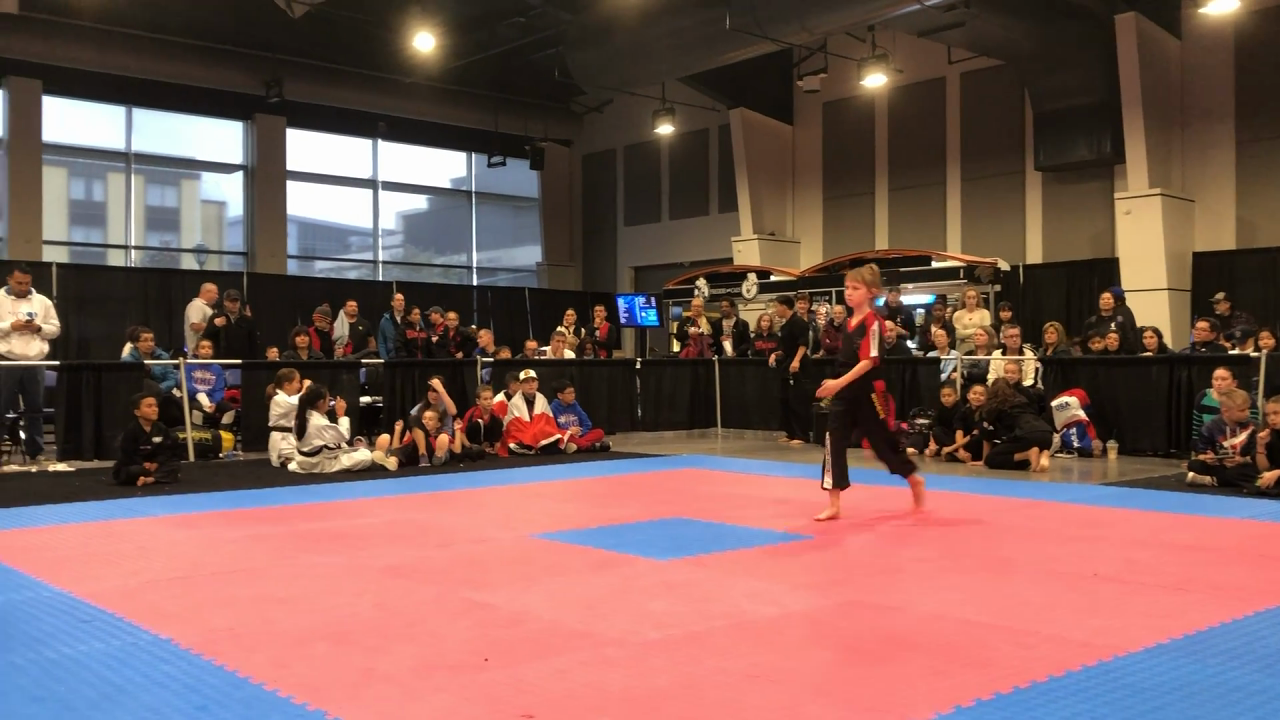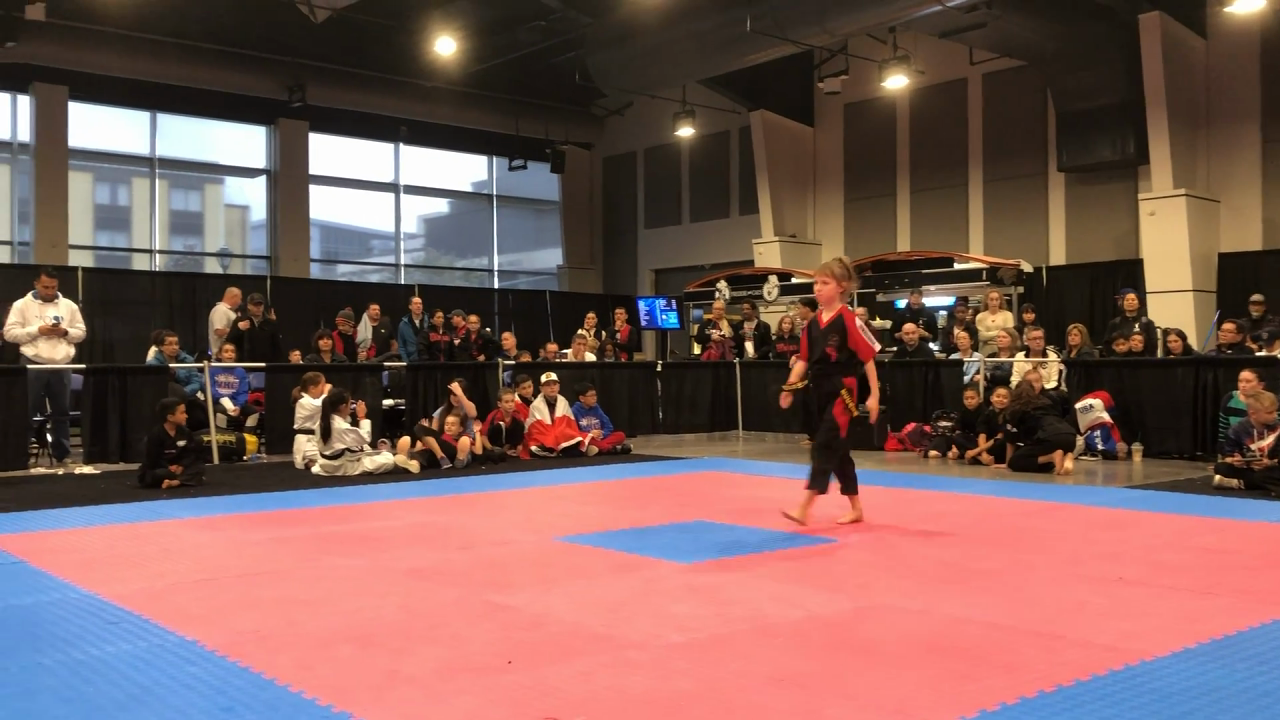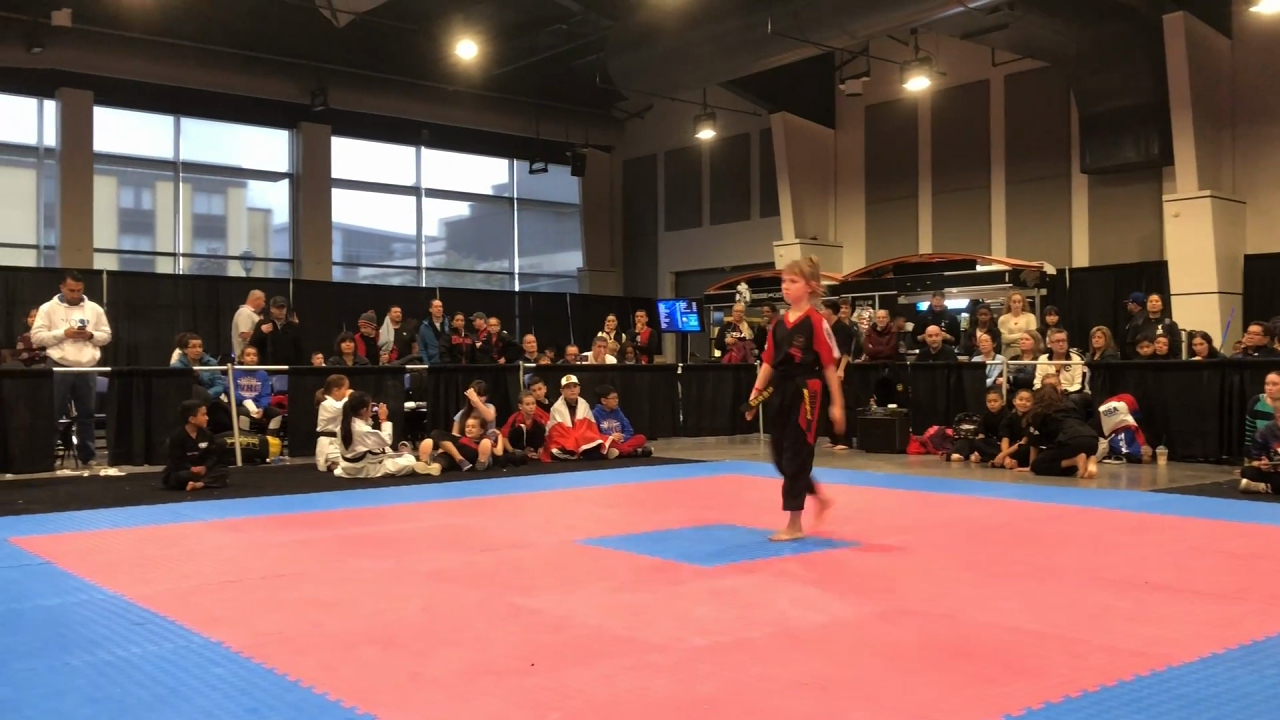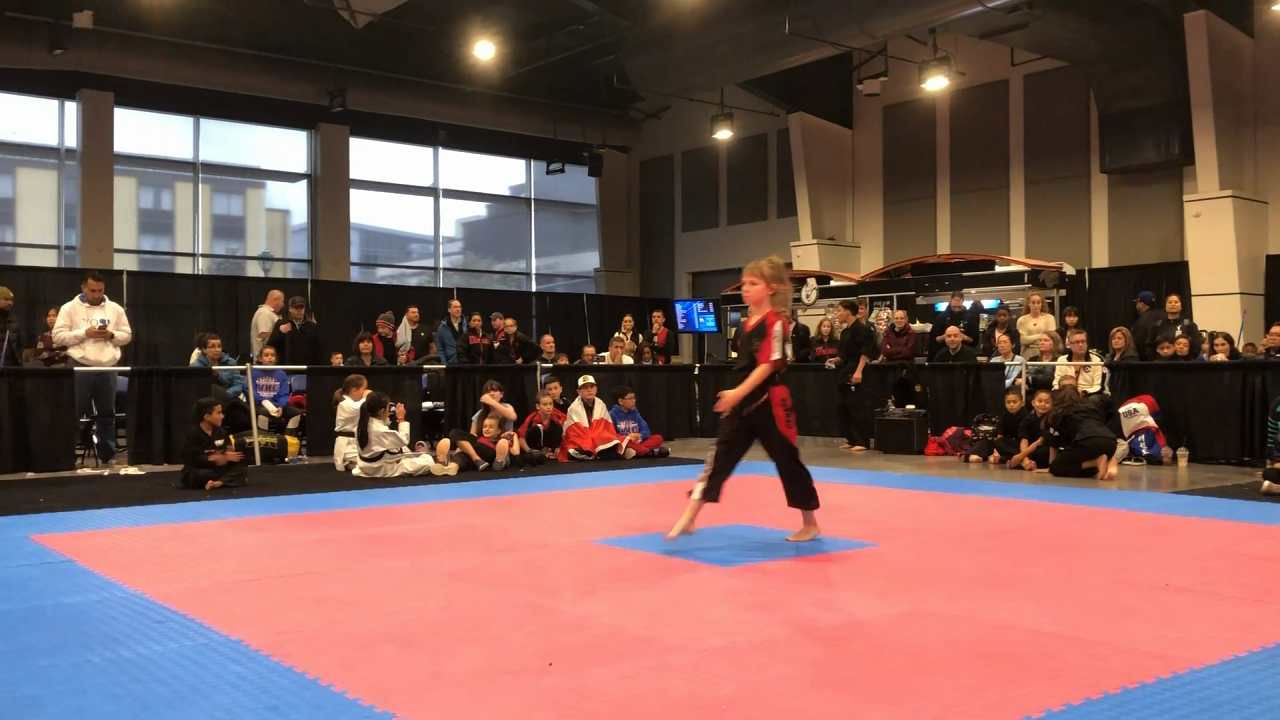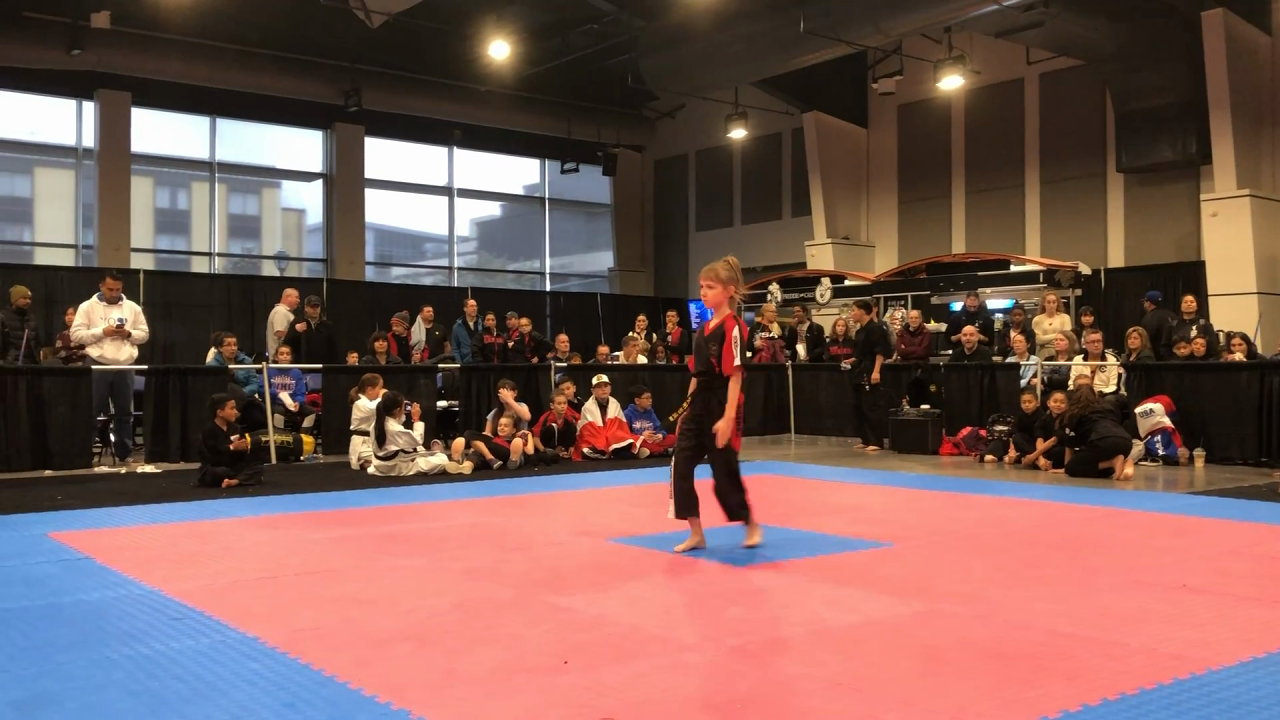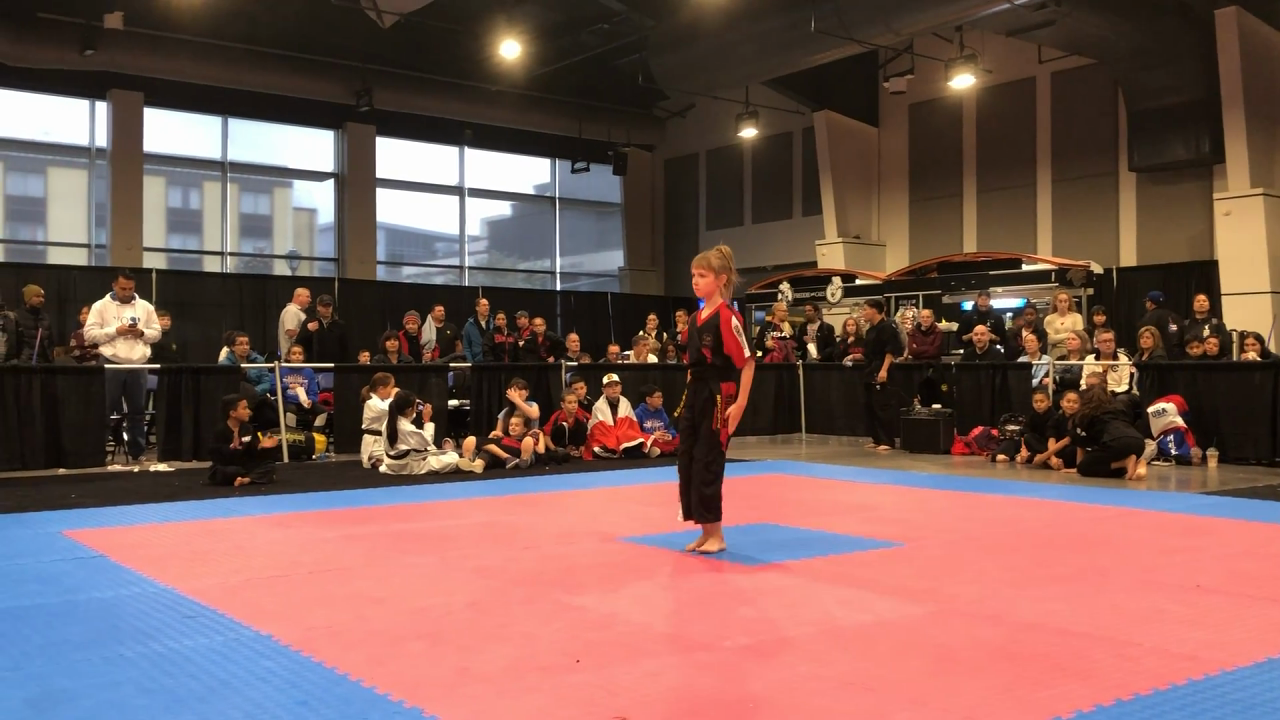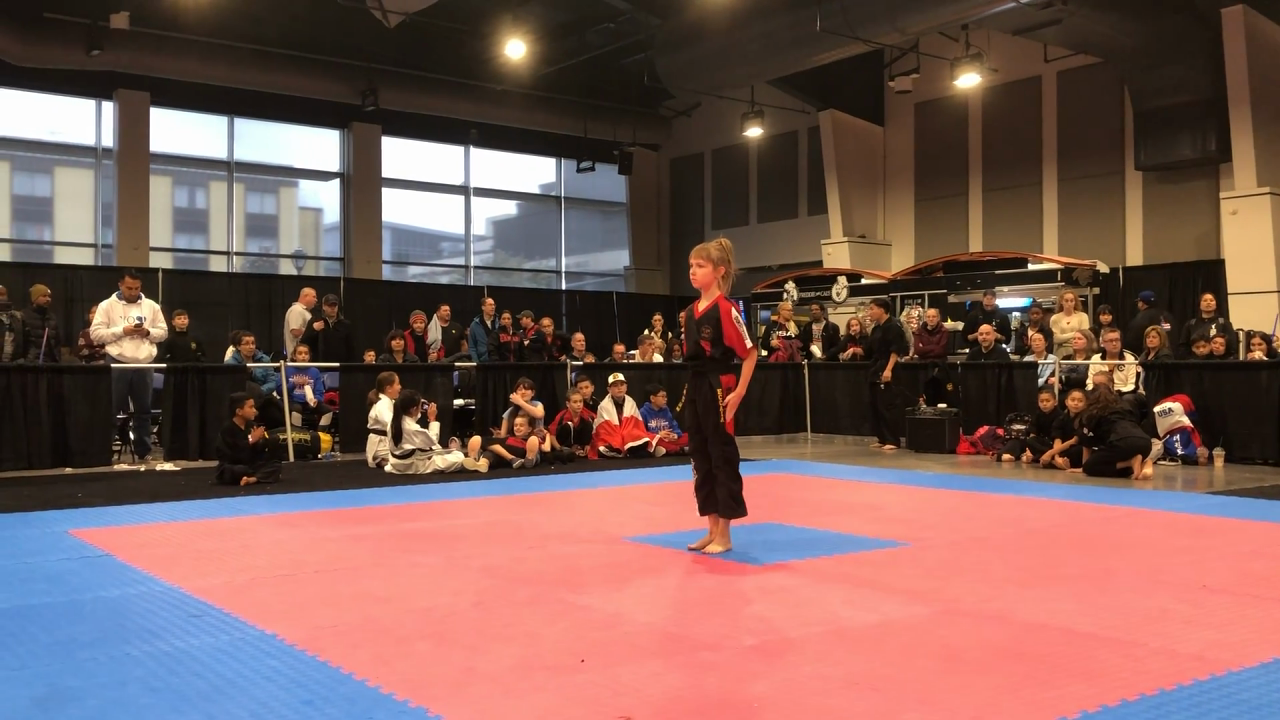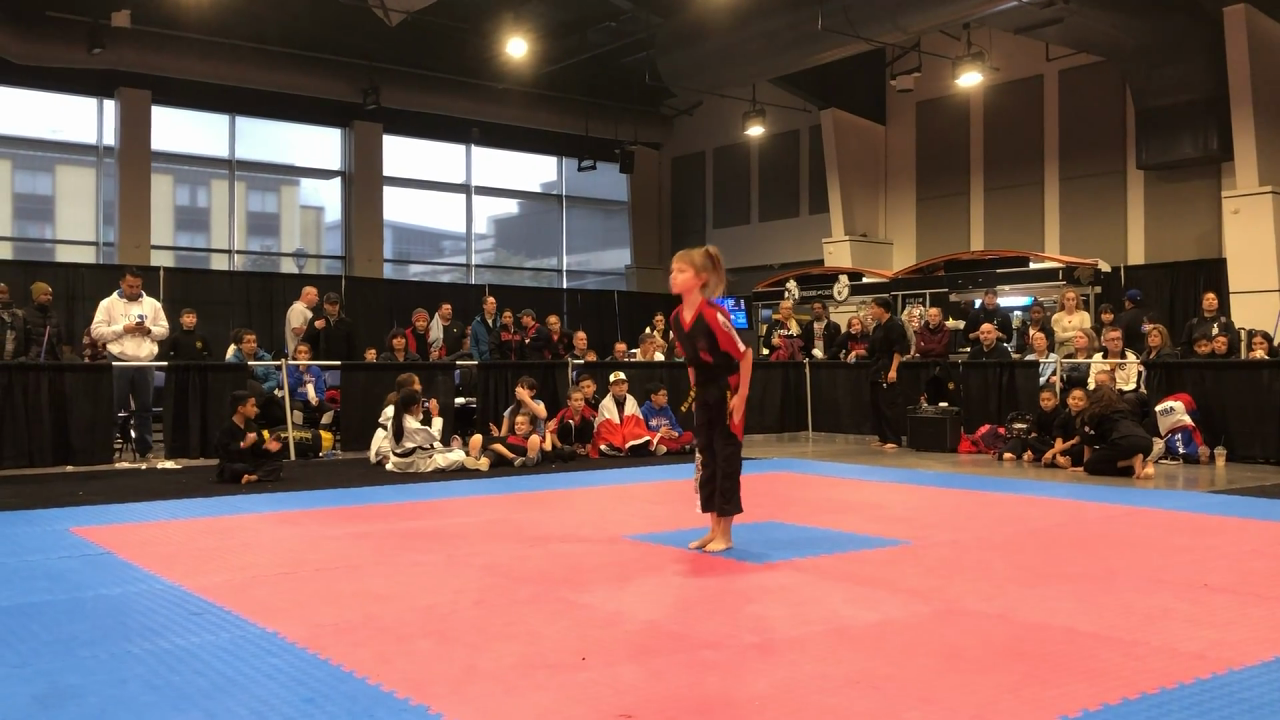
dt=0.3s
person 1, frame 1
left shoulder: (873, 323)
right shoulder: (847, 325)
left elbow: (868, 362)
left wrist: (839, 382)
left hip: (869, 392)
right hip: (846, 393)
left knee: (886, 446)
right knee: (834, 444)
left ankle: (916, 482)
right ankle: (834, 505)
person 1, frame 2
left shoulder: (848, 320)
right shoulder: (813, 323)
left elbow: (869, 358)
right elbow: (803, 360)
left wrist: (874, 394)
right wrist: (789, 387)
left hip: (840, 390)
right hip: (819, 389)
left knee: (823, 447)
right knee: (836, 451)
left ankle: (804, 509)
right ankle: (856, 508)
person 1, frame 3
left shoulder: (817, 321)
right shoulder: (778, 323)
left elbow: (830, 364)
right elbow: (768, 362)
left wrist: (837, 402)
right wrist: (755, 394)
left hip: (804, 392)
right hip: (779, 392)
left knee: (795, 456)
right knee: (782, 457)
left ankle: (795, 525)
right ankle: (820, 497)
person 1, frame 4
left shoulder: (775, 322)
right shoulder: (745, 325)
left elbow: (768, 365)
left wrist: (738, 392)
right wrist: (734, 397)
left hip: (768, 399)
right hip: (743, 399)
left knee: (787, 460)
right knee: (721, 456)
left ankle: (810, 523)
right ankle: (688, 520)
person 1, frame 5
left shoulder: (733, 327)
right shoulder: (703, 329)
left elbow: (734, 375)
left wrist: (729, 417)
right wrist: (687, 409)
left hip: (722, 403)
right hip: (699, 401)
left knee: (725, 472)
right knee: (682, 466)
left ankle: (750, 523)
right ankle: (696, 533)
person 1, frame 6
left shoulder: (728, 317)
right shoulder: (695, 319)
left elbow: (747, 363)
left wrist: (740, 403)
right wrist: (687, 400)
left hip: (718, 395)
right hip: (694, 393)
left knee: (706, 464)
right knee: (686, 464)
left ankle: (716, 535)
right ankle: (706, 532)
person 1, frame 7
left shoulder: (726, 309)
right shoulder: (690, 311)
left elbow: (750, 352)
left wrist: (739, 392)
right wrist: (695, 388)
left hip: (719, 388)
right hip: (695, 386)
left knee: (723, 458)
right knee: (701, 459)
left ankle: (724, 536)
right ankle: (713, 531)
person 1, frame 8
left shoulder: (713, 314)
right shoulder: (677, 317)
left elbow: (745, 354)
left wrist: (741, 395)
right wrist: (696, 391)
left hip: (725, 390)
right hip: (703, 390)
left knee: (726, 458)
right knee: (707, 458)
left ankle: (725, 534)
right ankle: (714, 530)
person 2, frame 1
left shoulder: (43, 302)
left elbow: (56, 329)
left wrist: (39, 328)
left hip: (34, 363)
left knee: (35, 409)
left ankle: (36, 451)
person 2, frame 2
left shoulder: (69, 306)
right shoulder: (22, 305)
left elbow: (81, 333)
right elbow: (10, 333)
left wrist: (65, 332)
right wrist: (37, 330)
left hip: (61, 366)
right hip: (33, 365)
left knee: (61, 412)
right knee: (28, 412)
left ankle: (62, 454)
person 2, frame 3
left shoulder: (94, 309)
right shoulder: (48, 308)
left elbow: (106, 336)
right elbow: (37, 337)
left wrist: (91, 335)
right wrist: (63, 334)
left hip: (87, 369)
right hip: (59, 367)
left knee: (86, 414)
right knee: (54, 414)
left ankle: (87, 456)
person 2, frame 4
left shoulder: (115, 309)
right shoulder: (69, 308)
left elbow: (127, 335)
right elbow: (58, 336)
left wrist: (111, 335)
right wrist: (84, 333)
left hip: (107, 368)
right hip: (79, 366)
left knee: (107, 413)
right knee: (74, 413)
left ankle: (108, 455)
person 2, frame 5
left shoulder: (132, 308)
right shoulder: (87, 307)
left elbow: (144, 334)
right elbow: (76, 335)
left wrist: (129, 333)
right wrist: (101, 332)
left hip: (125, 367)
right hip: (97, 365)
left knee: (124, 412)
right knee: (92, 411)
left ankle: (124, 453)
person 2, frame 6
left shoulder: (145, 307)
right shoulder: (101, 306)
left elbow: (157, 333)
right elbow: (89, 334)
left wrist: (142, 333)
right wrist: (115, 331)
left hip: (138, 365)
right hip: (111, 364)
left knee: (137, 411)
right knee: (106, 410)
left ankle: (138, 451)
person 2, frame 7
left shoulder: (151, 306)
right shoulder: (107, 306)
left elbow: (163, 332)
right elbow: (96, 333)
left wrist: (148, 332)
right wrist: (121, 331)
left hip: (144, 365)
right hip: (117, 364)
left knee: (143, 410)
right knee: (113, 409)
left ankle: (144, 451)
person 2, frame 8
left shoulder: (153, 304)
right shoulder: (108, 304)
left elbow: (164, 330)
right elbow: (97, 331)
left wrist: (149, 330)
right wrist: (122, 329)
left hip: (145, 363)
right hip: (118, 362)
left knee: (144, 408)
right knee: (114, 408)
left ankle: (145, 449)
